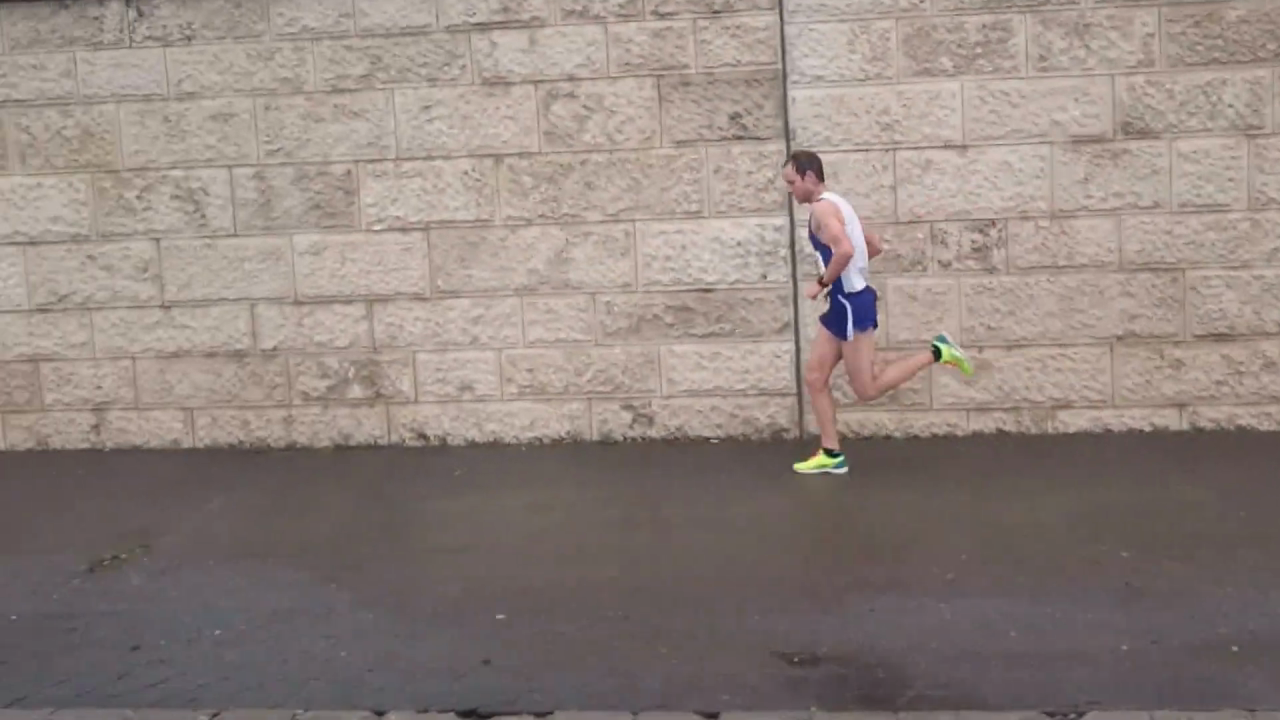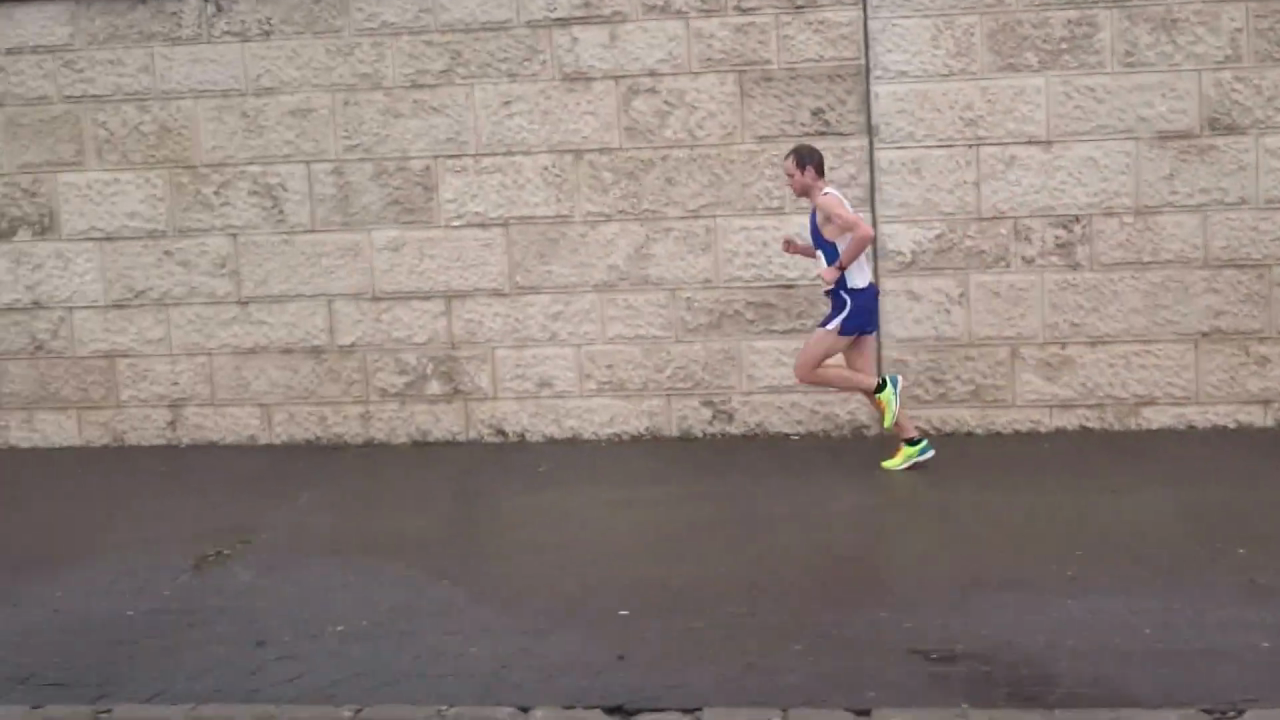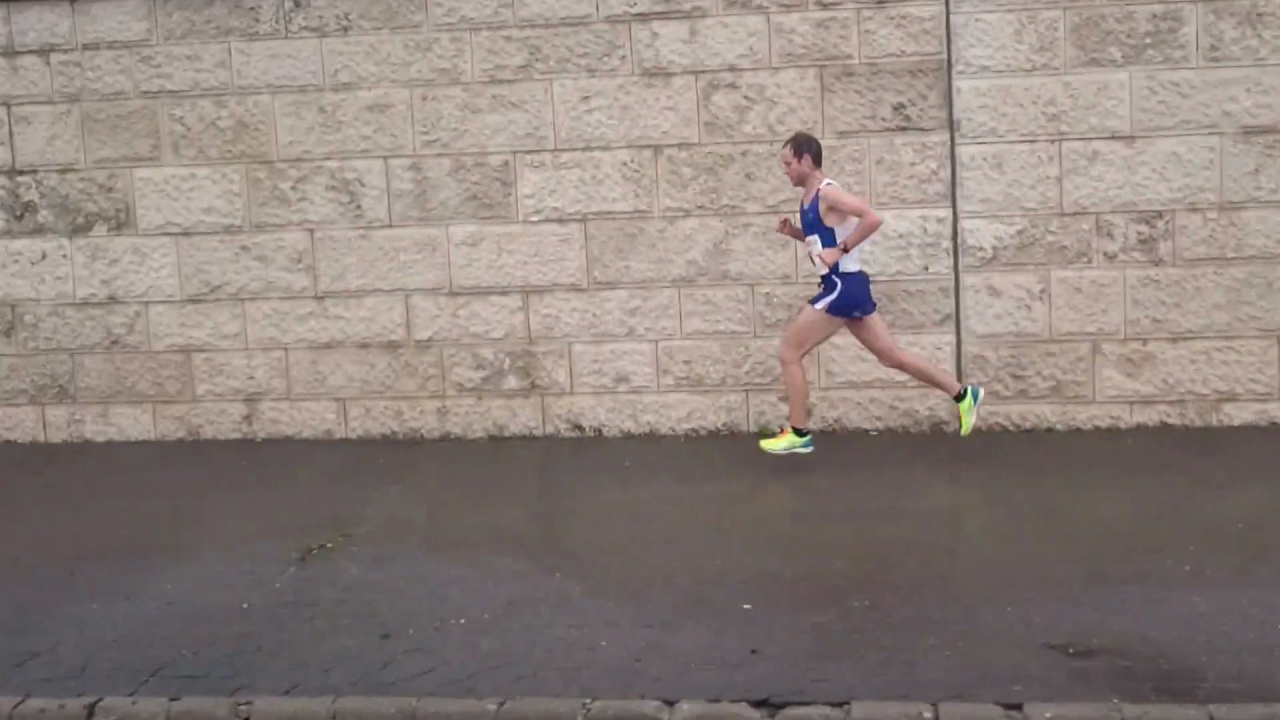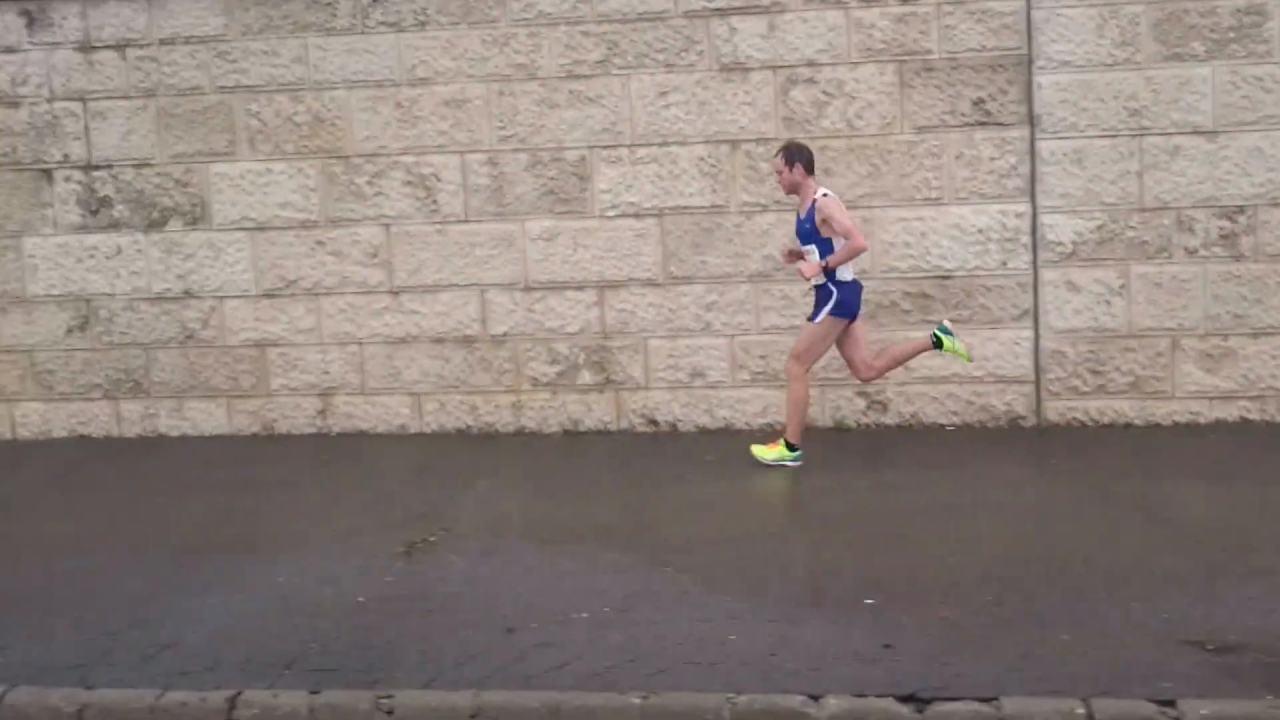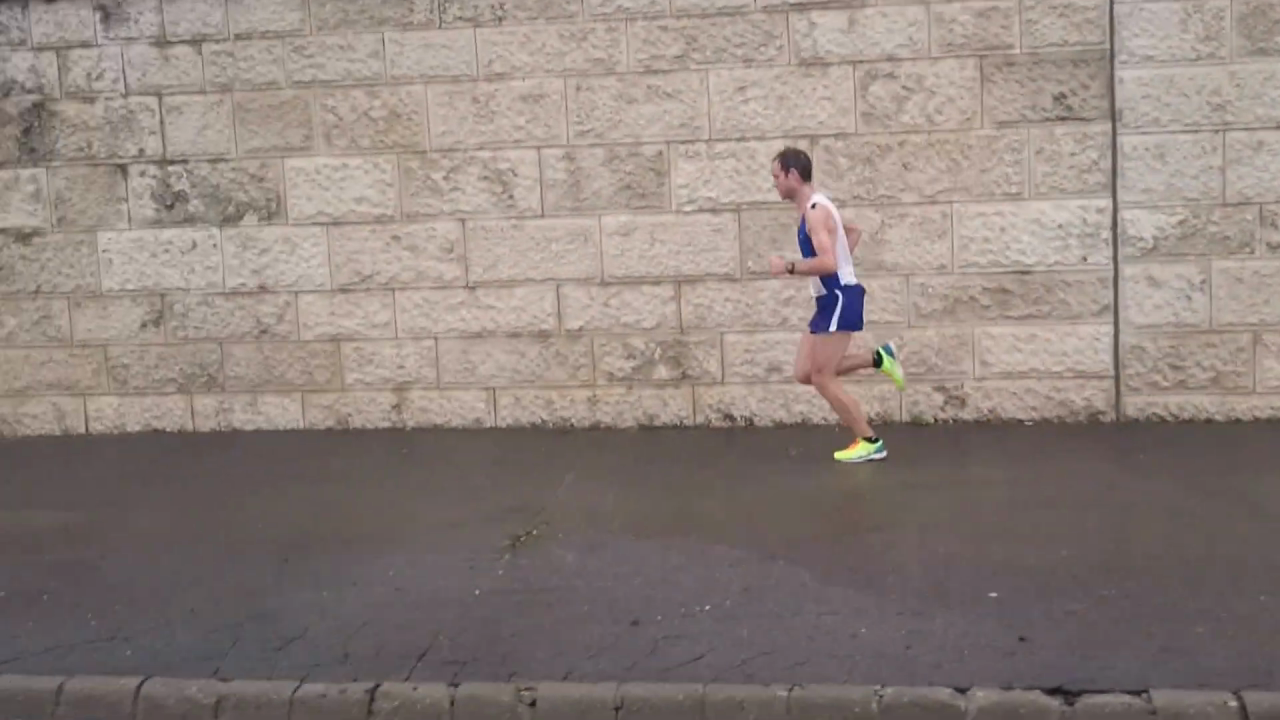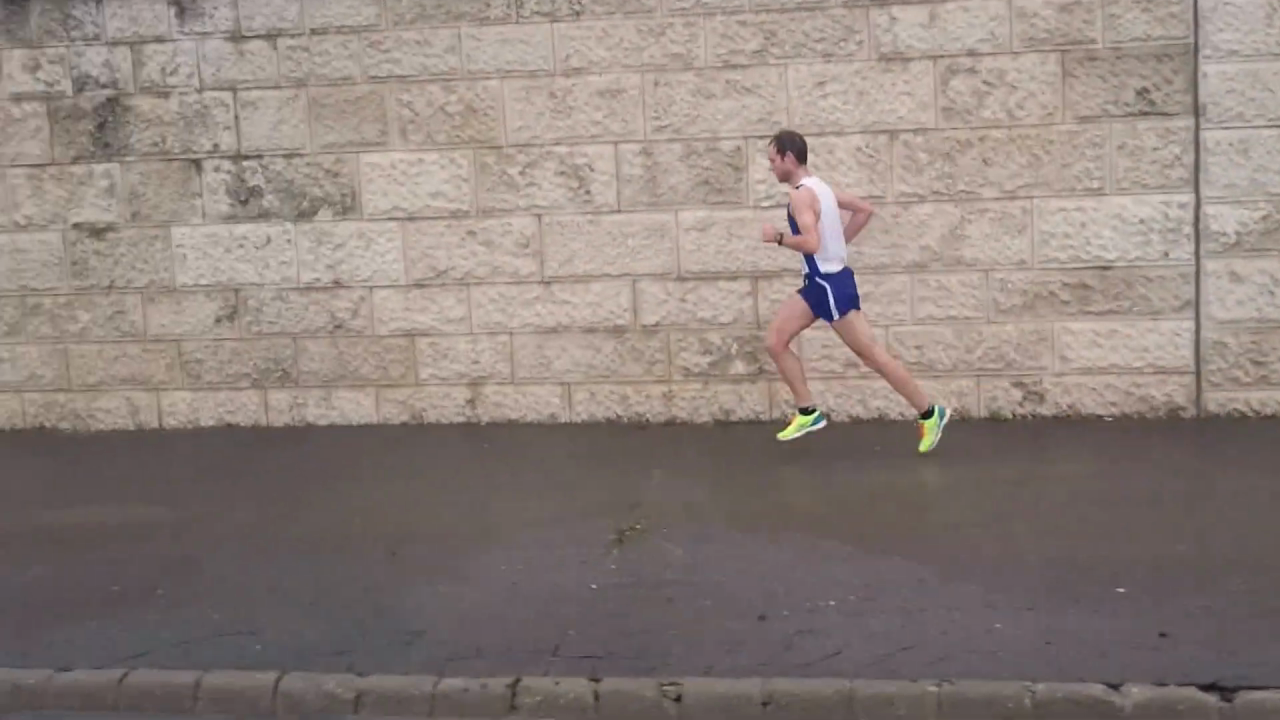
dt=0.1s
person 1, frame 1
left shoulder: (822, 209)
right shoulder: (837, 206)
left elbow: (845, 251)
right elbow: (876, 248)
left wrist: (822, 282)
left hip: (852, 304)
right hip: (843, 303)
left knee: (868, 388)
right knee: (814, 380)
left ankle: (936, 351)
right ankle: (831, 453)
person 1, frame 2
left shoulder: (827, 201)
right shoulder: (827, 203)
left elbow: (866, 232)
left wrist: (838, 268)
right wrist: (801, 249)
left hip: (852, 301)
right hip: (851, 298)
left knee: (804, 371)
right knee: (864, 379)
left ankle: (881, 386)
right ankle: (913, 443)
person 1, frame 3
left shoulder: (828, 193)
right shoulder: (812, 196)
left elbow: (873, 218)
left wrist: (837, 253)
right wrist: (793, 232)
left hip: (843, 286)
right hip: (844, 287)
left knee: (788, 352)
right knee: (891, 355)
left ankle: (799, 433)
right ankle: (962, 395)
person 1, frame 4
left shoulder: (824, 203)
right shoulder: (807, 205)
left elbow: (859, 244)
left wrist: (823, 266)
right wrist: (797, 256)
left hip: (837, 294)
right hip: (835, 295)
left knee: (795, 367)
right knee: (867, 370)
left ankle: (790, 446)
right ankle: (936, 339)
person 1, frame 5
left shoulder: (817, 210)
right shoulder: (812, 208)
left elbow: (829, 262)
right elbow: (853, 232)
left wrist: (790, 268)
left hip: (840, 298)
right hip: (832, 299)
left knee: (822, 378)
right knee: (804, 373)
left ankle: (868, 441)
right ankle: (878, 359)
person 1, frame 6
left shoulder: (800, 193)
right shoulder: (816, 189)
left elbow: (810, 243)
right elbow: (865, 208)
left wrist: (777, 237)
left hip: (827, 284)
right hip: (818, 282)
left knee: (871, 356)
right knee: (774, 340)
left ankle: (929, 414)
right ankle: (808, 412)
